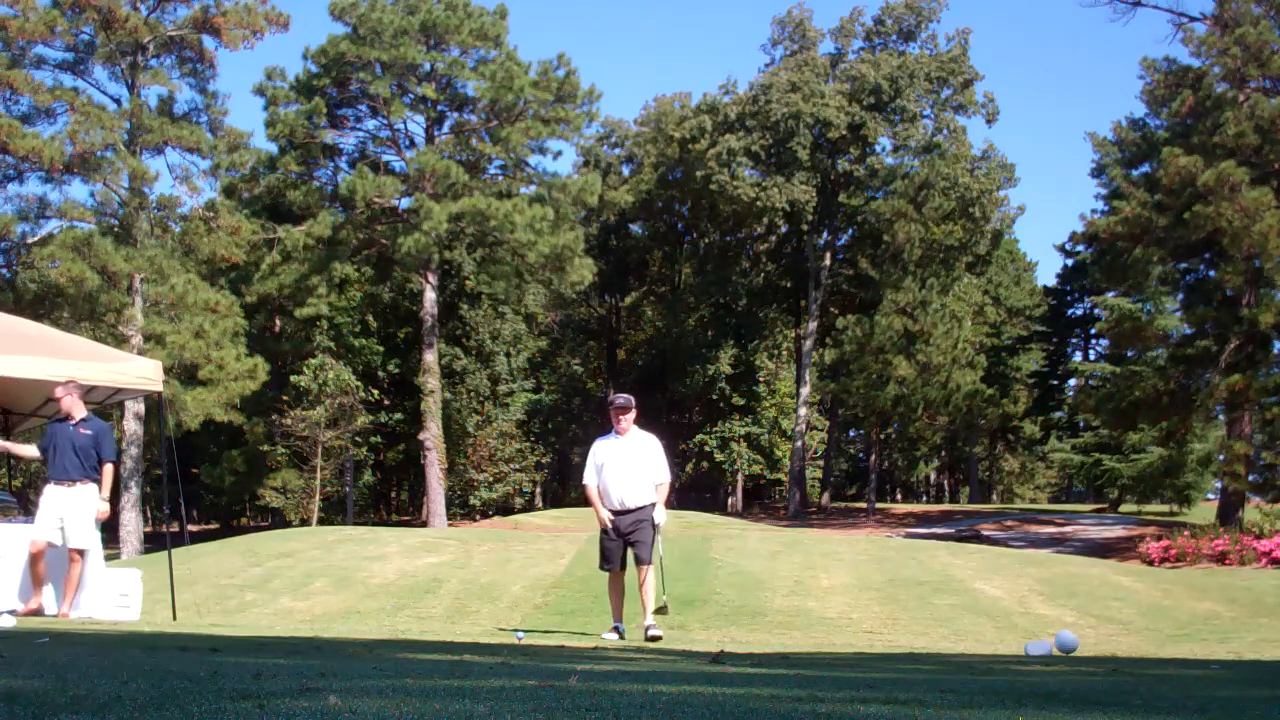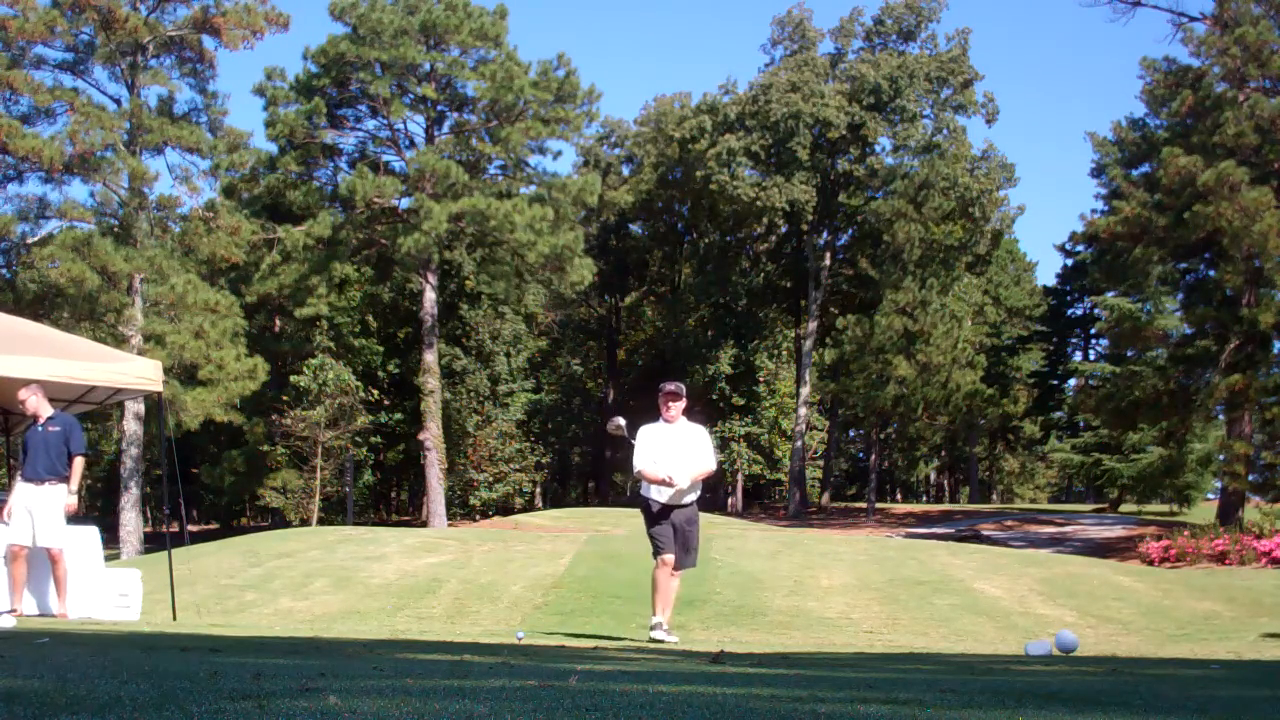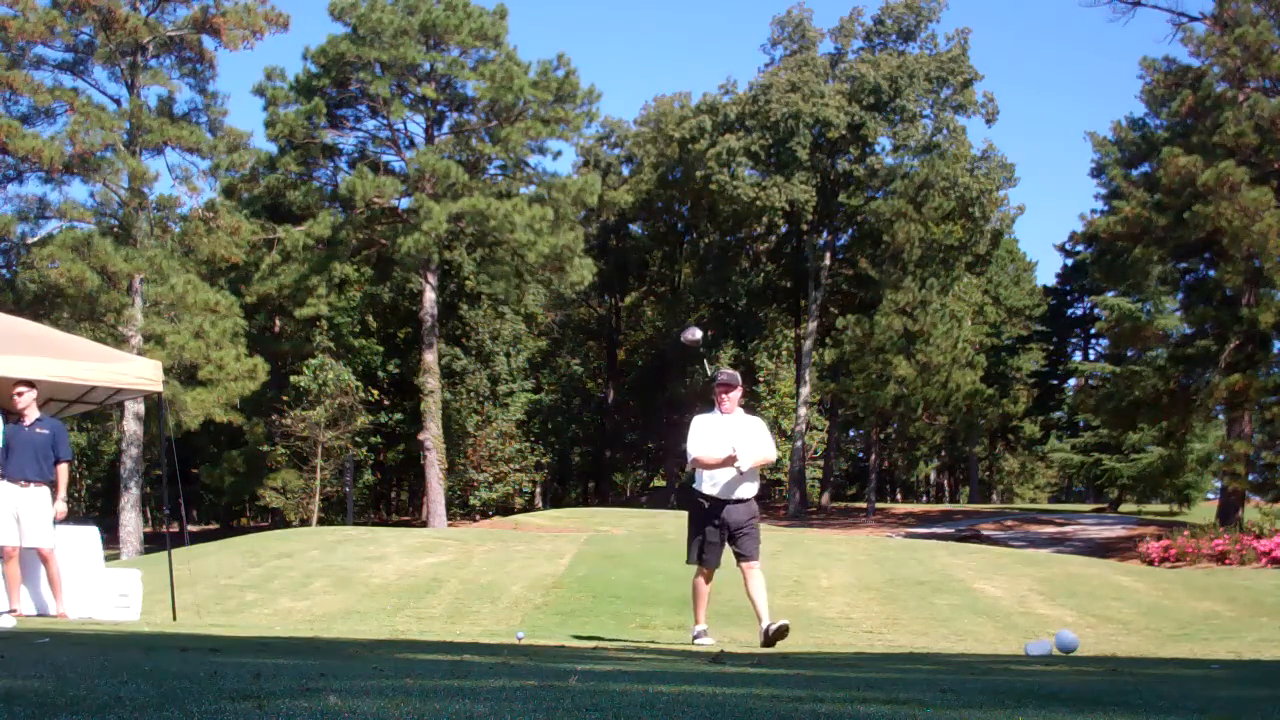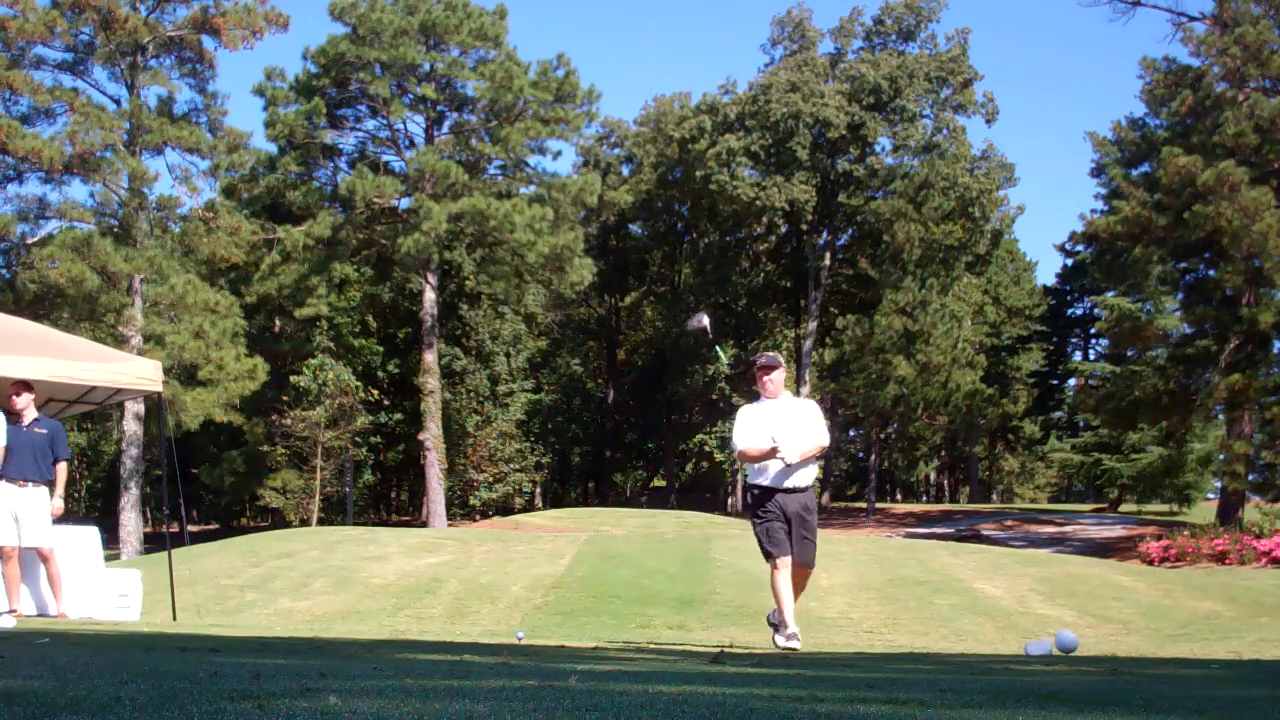
dt=0.7s
person 1, frame 1
left shoulder: (650, 441)
right shoulder: (600, 445)
left elbow: (663, 478)
right elbow: (589, 481)
left wrist: (660, 505)
right wrist: (598, 509)
left hip: (643, 514)
right hip: (611, 518)
left knee: (645, 565)
right knee: (615, 572)
left ankle: (649, 623)
right ankle: (618, 625)
person 1, frame 2
left shoulder: (698, 432)
right shoulder: (647, 432)
left elbow: (709, 465)
right elbow: (640, 469)
left wrist: (687, 478)
right wrist: (664, 480)
left hip: (686, 509)
right hip: (656, 506)
left knee: (675, 569)
right knee: (665, 559)
left ankle: (663, 625)
right ankle: (657, 620)
person 1, frame 3
left shoulder: (755, 424)
right shoulder: (701, 422)
left elbow: (769, 454)
right elbow: (695, 459)
left wrist: (748, 461)
right wrist: (725, 461)
left hip: (745, 505)
right hip: (709, 504)
left knee: (752, 564)
right knee: (705, 569)
left ankle: (766, 625)
right ankle: (700, 628)
person 1, frame 4
left shoulder: (807, 407)
right shoulder: (747, 412)
left elbow: (821, 440)
right elbow: (742, 452)
left wrist: (795, 454)
right wrist: (770, 454)
left hip: (802, 495)
right hip: (765, 496)
left knee: (802, 565)
right knee: (781, 562)
left ankle: (779, 614)
right ankle: (790, 630)
person 2, frame 1
left shoulder: (99, 427)
right shoulder: (54, 426)
left elbow: (108, 465)
right elbow: (39, 452)
left wrist: (104, 498)
left hip: (82, 493)
right hip: (53, 492)
left knee: (76, 554)
right knee: (36, 548)
left ankle: (65, 610)
right ankle: (36, 601)
person 2, frame 2
left shoulder: (67, 422)
right shoulder: (29, 431)
left elbow: (78, 457)
right elbow: (23, 467)
left wrist: (72, 491)
right wrist: (10, 499)
left hip: (53, 491)
right hip: (24, 492)
left knee: (55, 552)
right knee: (16, 550)
left ankle: (62, 608)
right ankle: (16, 607)
person 2, frame 3
left shoulder: (54, 427)
left elbow: (62, 464)
left wrist: (61, 498)
left hip: (38, 493)
left knee: (46, 552)
left ankle: (60, 608)
person 2, frame 4
left shoulder: (52, 427)
left elbow: (61, 463)
left wrist: (58, 495)
left hip: (36, 493)
left knee: (45, 551)
left ankle: (61, 608)
